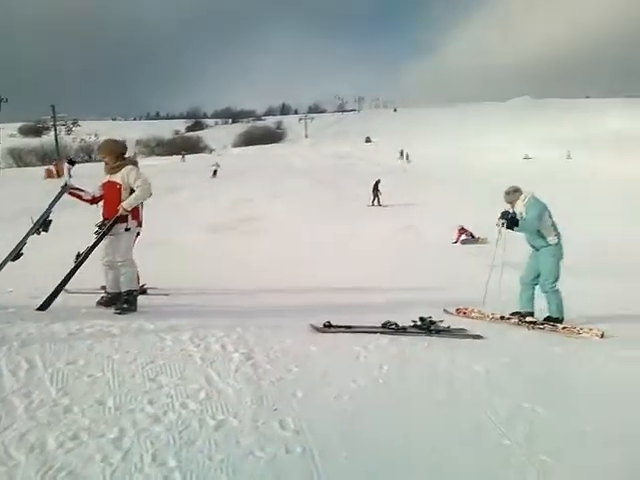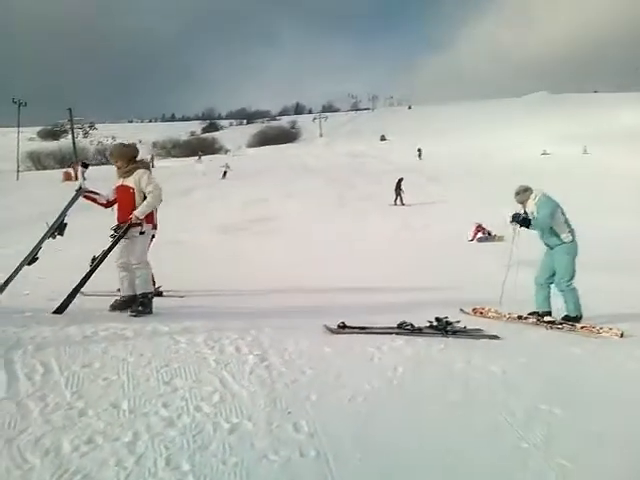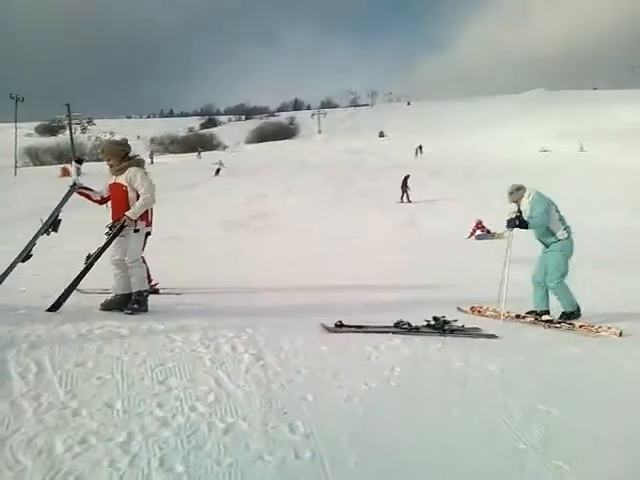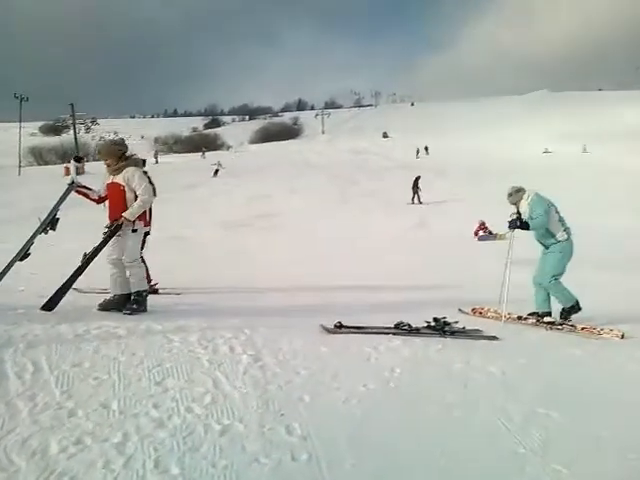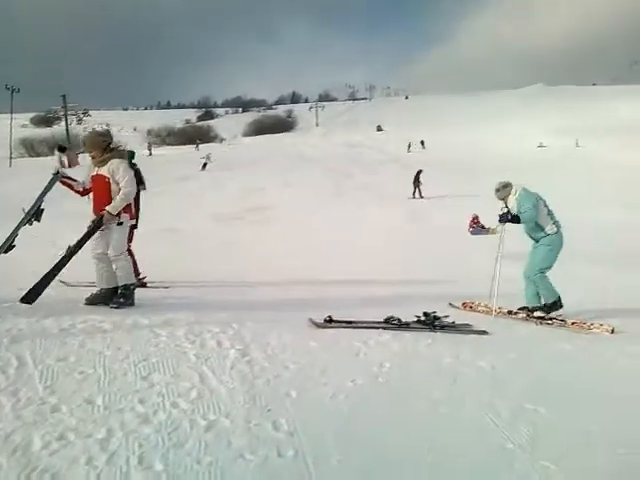
dt=0.1s
person 1, frame 1
left shoulder: (129, 170)
right shoulder: (109, 176)
left elbow: (145, 189)
right elbow: (94, 197)
left wrist: (127, 205)
right wrist: (73, 191)
left hip: (127, 223)
left knee: (123, 259)
right knee: (108, 259)
left ankle: (130, 297)
right ankle: (114, 293)
person 1, frame 2
left shoulder: (142, 174)
right shoulder: (122, 178)
left elbow: (156, 195)
right elbow: (108, 201)
left wrist: (139, 214)
right wrist: (87, 194)
left hip: (142, 226)
left knee: (138, 261)
right knee: (122, 262)
left ankle: (145, 300)
right ankle: (129, 297)
person 1, frame 3
left shoulder: (135, 172)
right shoulder: (115, 176)
left elbow: (148, 196)
right elbow: (102, 197)
left wrist: (131, 215)
right wrist: (81, 190)
left hip: (136, 224)
right hip: (120, 225)
left knee: (132, 259)
right knee: (117, 259)
left ankle: (140, 297)
right ankle: (123, 295)
person 1, frame 4
left shoulder: (132, 171)
right shoulder: (112, 175)
left elbow: (146, 197)
right elbow: (99, 197)
left wrist: (129, 216)
right wrist: (79, 188)
left hip: (134, 223)
right hip: (118, 225)
left knee: (131, 259)
right knee: (114, 258)
left ankle: (139, 298)
right ankle: (121, 295)
person 1, frame 5
left shoulder: (117, 163)
right shoulder: (97, 167)
left elbow: (129, 190)
right elbow: (84, 189)
left wrist: (111, 210)
right wrist: (63, 179)
left hip: (119, 216)
right hip: (103, 218)
left knee: (117, 253)
right knee: (99, 253)
left ankle: (126, 291)
right ankle: (108, 289)
person 2, frame 1
left shoulder: (534, 205)
right shoulder: (525, 207)
left elbow: (531, 225)
right elbow: (525, 227)
left wrist: (514, 221)
right wrist: (509, 224)
left hip: (550, 249)
right hip: (538, 249)
left knee: (547, 284)
right knee: (527, 280)
left ankle: (556, 316)
right ankle: (526, 310)
person 2, frame 2
left shoulder: (545, 203)
right shoulder: (535, 205)
left elbow: (544, 222)
right elbow: (539, 225)
left wrist: (526, 222)
right wrist: (522, 220)
left hip: (565, 246)
right hip: (553, 247)
left knee: (564, 283)
right knee: (541, 279)
left ankle: (575, 314)
right ankle: (543, 310)
person 2, frame 3
left shoulder: (538, 201)
right shoulder: (530, 203)
left elbow: (541, 221)
right elbow: (535, 224)
left wrist: (522, 223)
right wrist: (519, 221)
left hip: (560, 244)
right hip: (549, 245)
left knee: (553, 281)
right knee: (539, 278)
left ankle: (572, 309)
right ankle: (542, 309)
person 2, frame 4
left shoulder: (537, 202)
right shoulder: (530, 205)
left elbow: (542, 222)
right elbow: (536, 224)
left wrist: (523, 224)
right wrist: (519, 222)
left hip: (561, 245)
right hip: (550, 247)
left knee: (548, 279)
right knee: (539, 279)
left ankle: (571, 304)
right ankle: (543, 311)
person 2, frame 5
left shoulder: (525, 197)
right shoulder: (518, 199)
left elbow: (531, 215)
right elbow: (524, 218)
left wrist: (513, 218)
right wrist: (509, 216)
left hip: (550, 239)
right hip: (541, 239)
left knee: (535, 272)
right knee: (529, 273)
left ankle: (553, 300)
right ankle: (534, 305)
